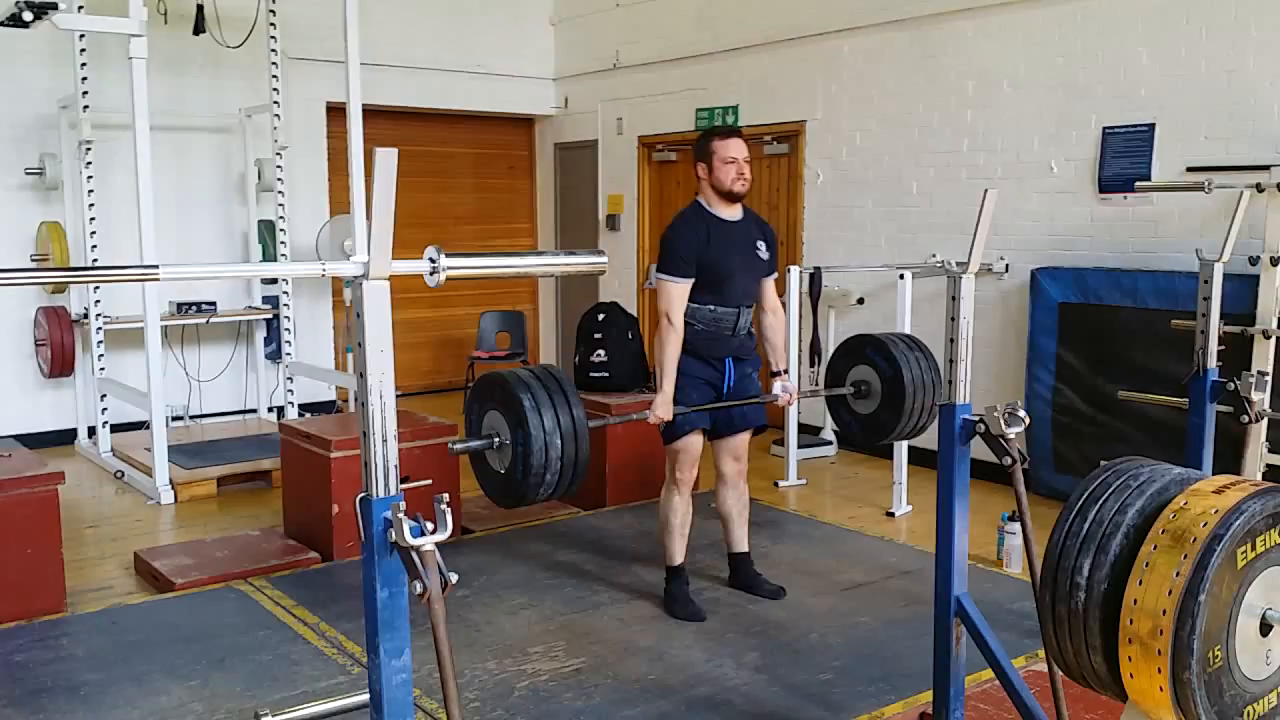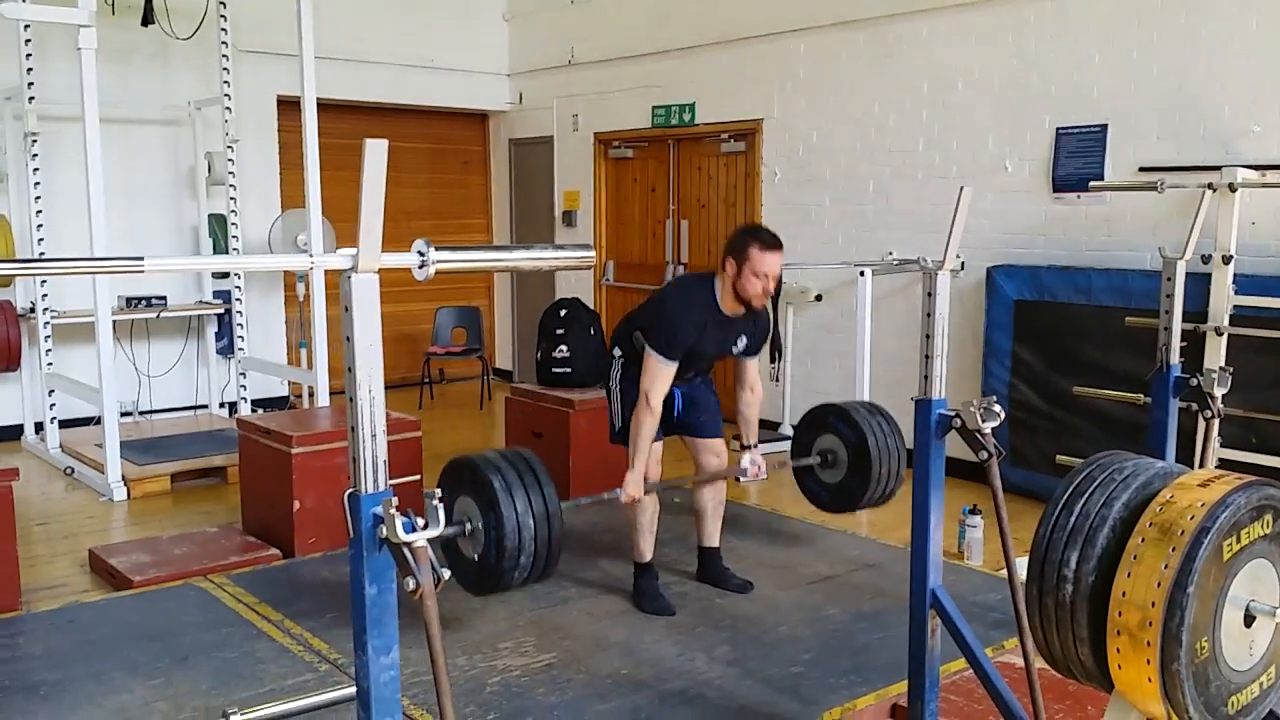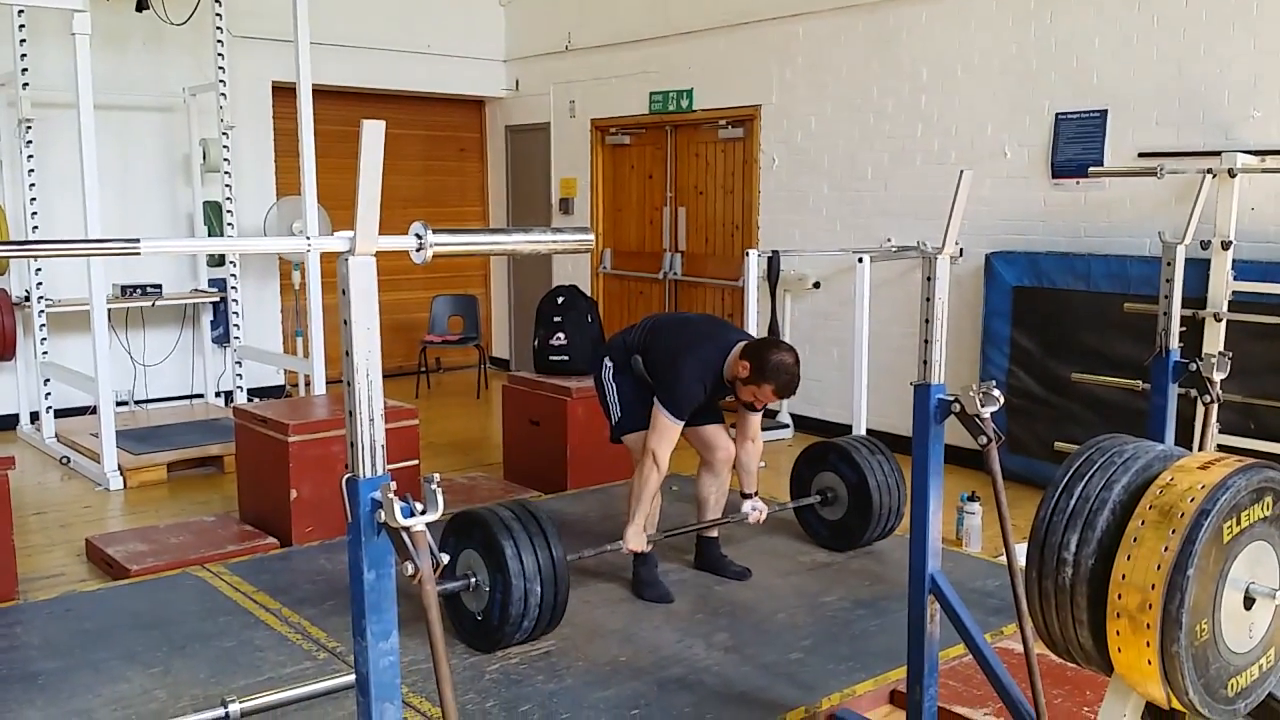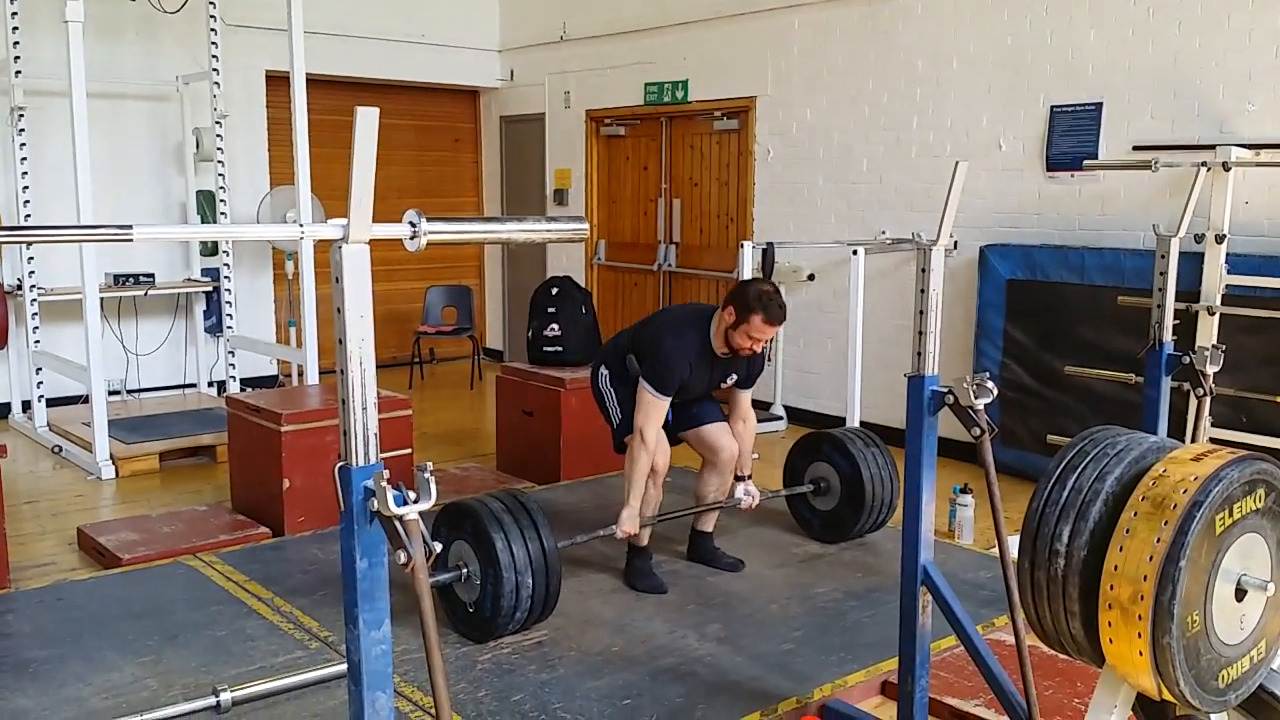
dt=0.7s
person 1, frame 1
left shoulder: (760, 231)
right shoulder: (686, 231)
left elbow: (770, 307)
right elbow: (670, 317)
left wrist: (780, 372)
right wrist: (664, 393)
left hip: (739, 361)
right hip: (690, 364)
left knee: (735, 467)
right knee: (683, 472)
left ankle: (741, 566)
right ankle: (675, 581)
person 1, frame 2
left shoulder: (757, 320)
right shoulder: (683, 307)
left elbow: (749, 386)
right elbow: (651, 396)
left wrist: (750, 447)
right wrist: (636, 469)
left hip: (691, 373)
right hip: (634, 364)
left knee: (716, 459)
right knee: (650, 473)
left ankle: (710, 561)
right ankle: (644, 577)
person 1, frame 3
left shoulder: (759, 371)
right shoulder: (691, 373)
left elbow: (749, 438)
right elbow: (656, 452)
left wrist: (750, 496)
right wrist: (635, 526)
left hip: (672, 374)
right hip: (625, 370)
left knee: (721, 452)
right knee: (656, 462)
left ankle: (707, 548)
right ankle: (644, 564)
person 1, frame 4
left shoulder: (751, 354)
right shoulder: (676, 345)
left elbow: (742, 416)
right elbow: (645, 433)
left wrist: (744, 479)
right wrist: (630, 509)
right hip: (622, 379)
left knee: (725, 451)
right knee: (658, 458)
left ankle: (701, 541)
right ankle: (638, 556)
